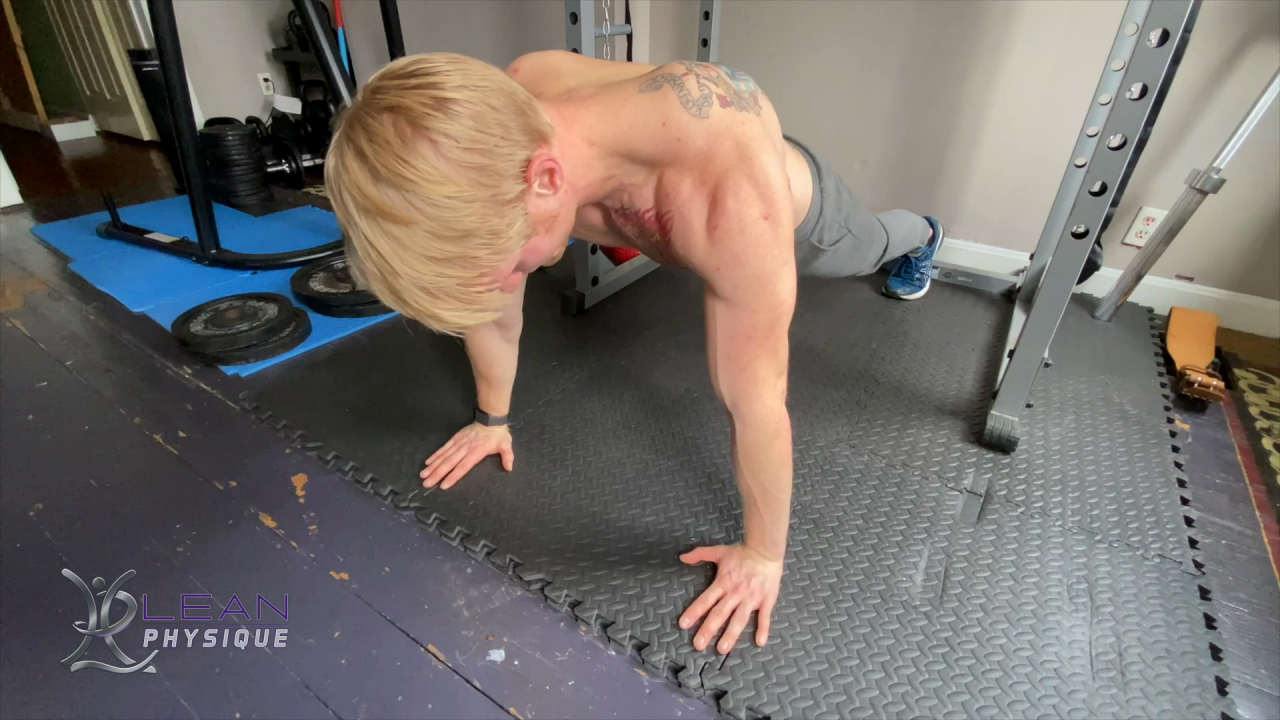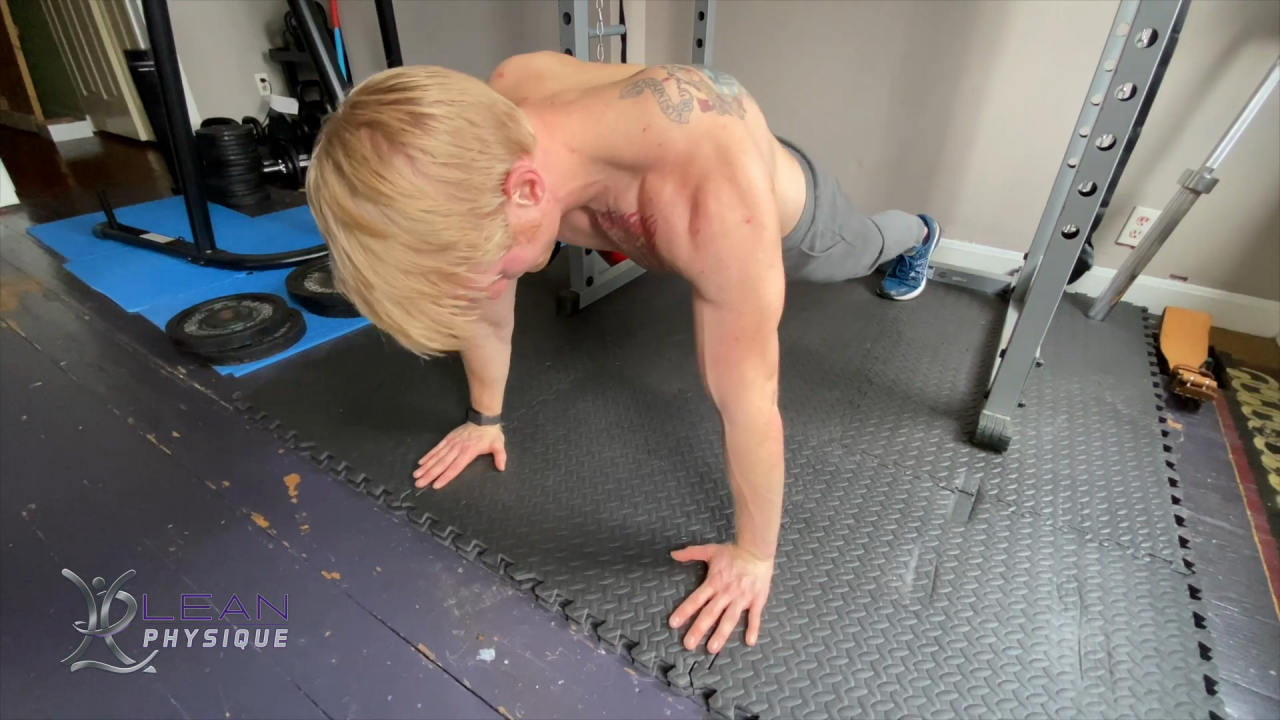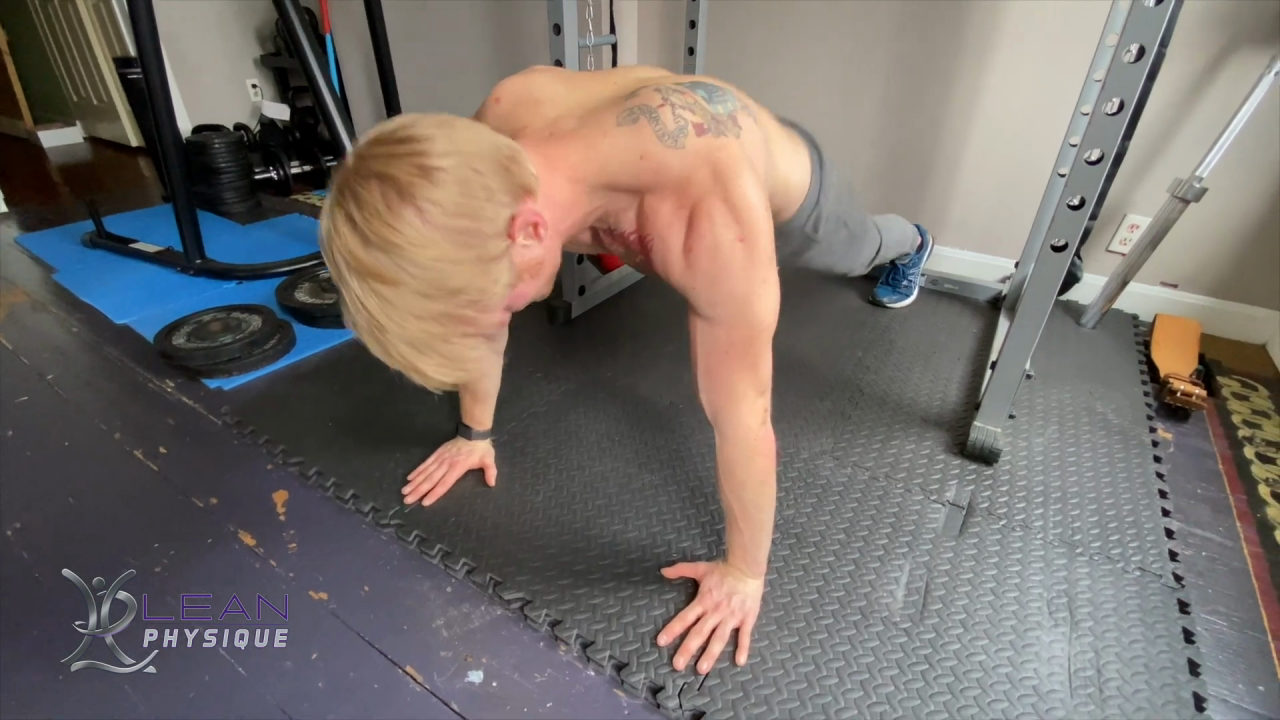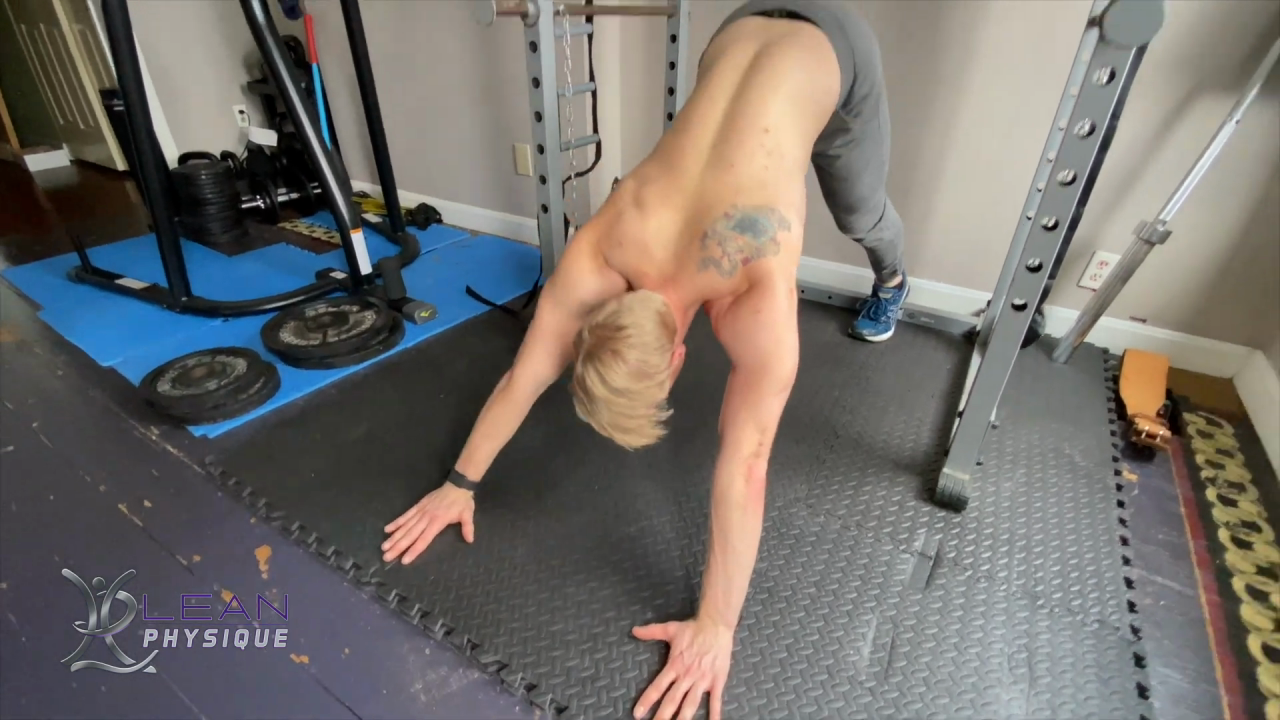
dt=0.7s
person 1, frame 1
left shoulder: (724, 192)
right shoulder: (500, 136)
left elbow: (756, 403)
right elbow: (493, 304)
left wrist: (763, 556)
right wrist: (492, 419)
left hip: (797, 211)
left knee: (870, 245)
left ankle: (921, 233)
person 1, frame 2
left shoulder: (707, 196)
right shoulder: (485, 143)
left elbow: (748, 405)
right elbow: (483, 308)
left wrist: (753, 555)
right wrist: (485, 419)
left hip: (786, 218)
left knee: (861, 248)
left ankle: (914, 233)
person 1, frame 3
left shoulder: (706, 218)
right shoulder: (481, 157)
left elbow: (742, 418)
right elbow: (476, 323)
left wrist: (744, 573)
right wrist: (475, 432)
left hip: (788, 203)
left knee: (858, 248)
left ankle: (910, 242)
person 1, frame 4
left shoulder: (754, 297)
right shoulder: (600, 255)
left elbow: (745, 462)
right elbow: (523, 378)
right wrist: (460, 484)
left knee: (859, 215)
left ankle: (890, 283)
